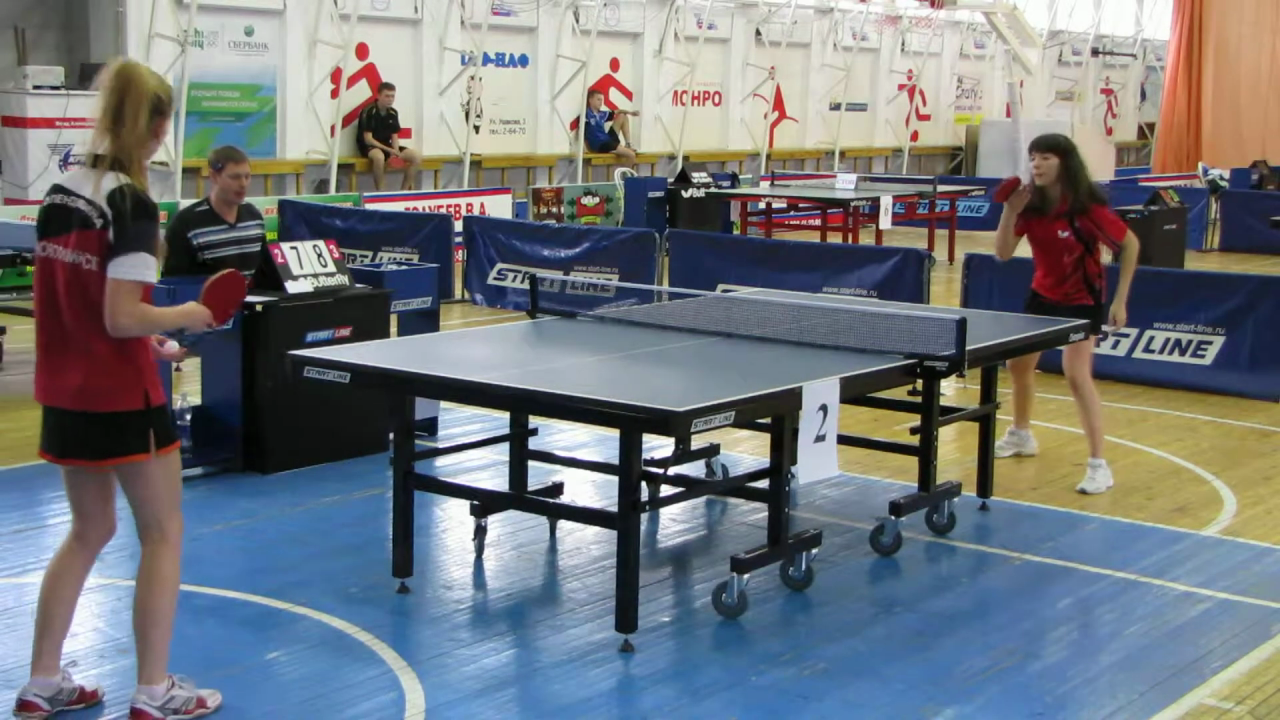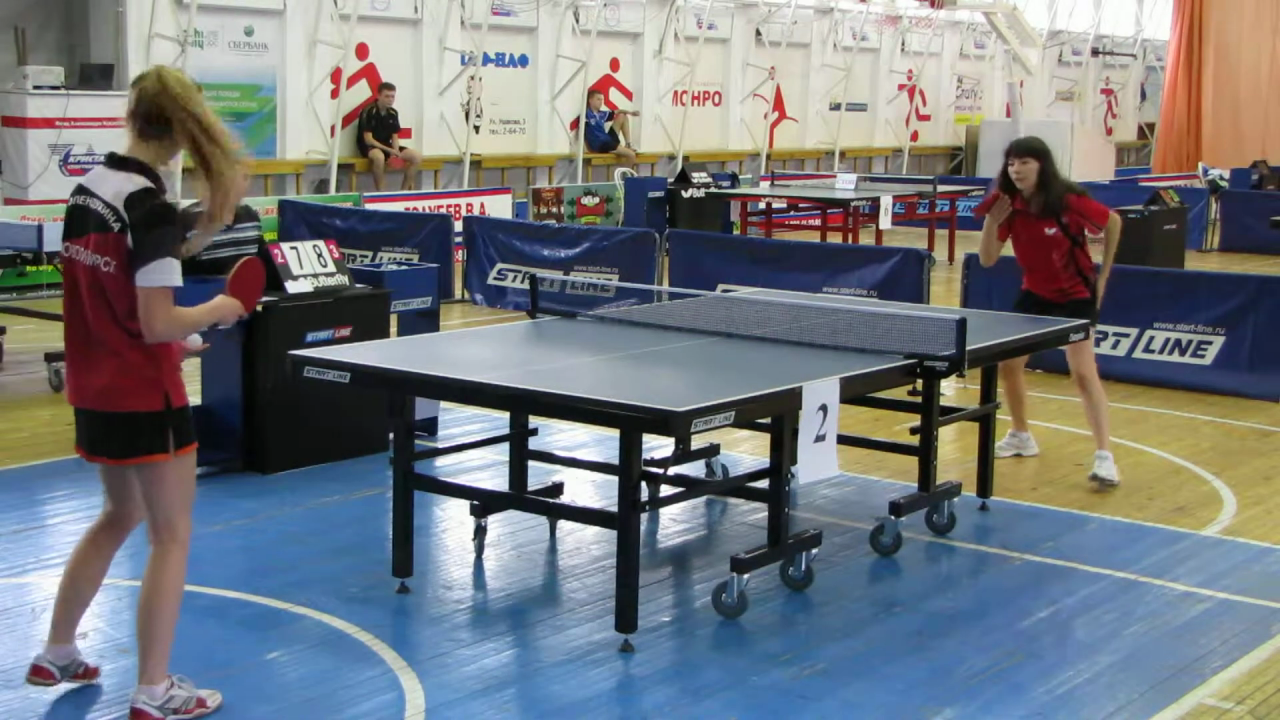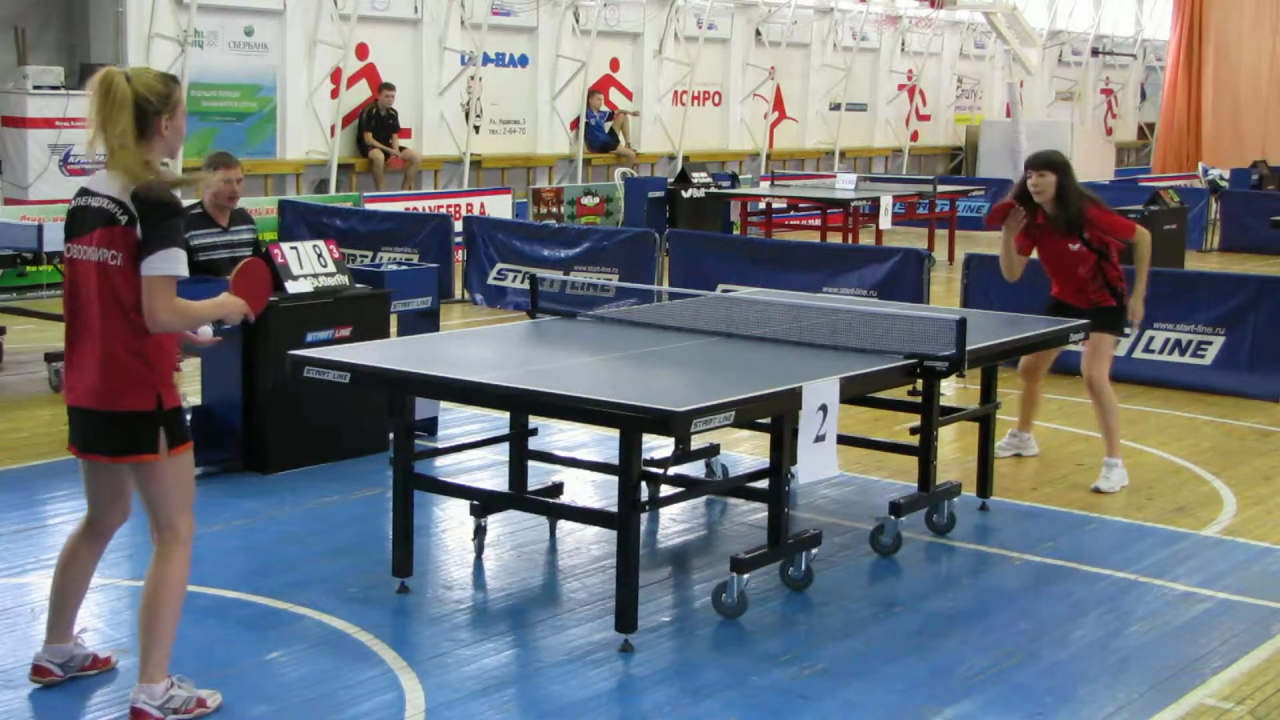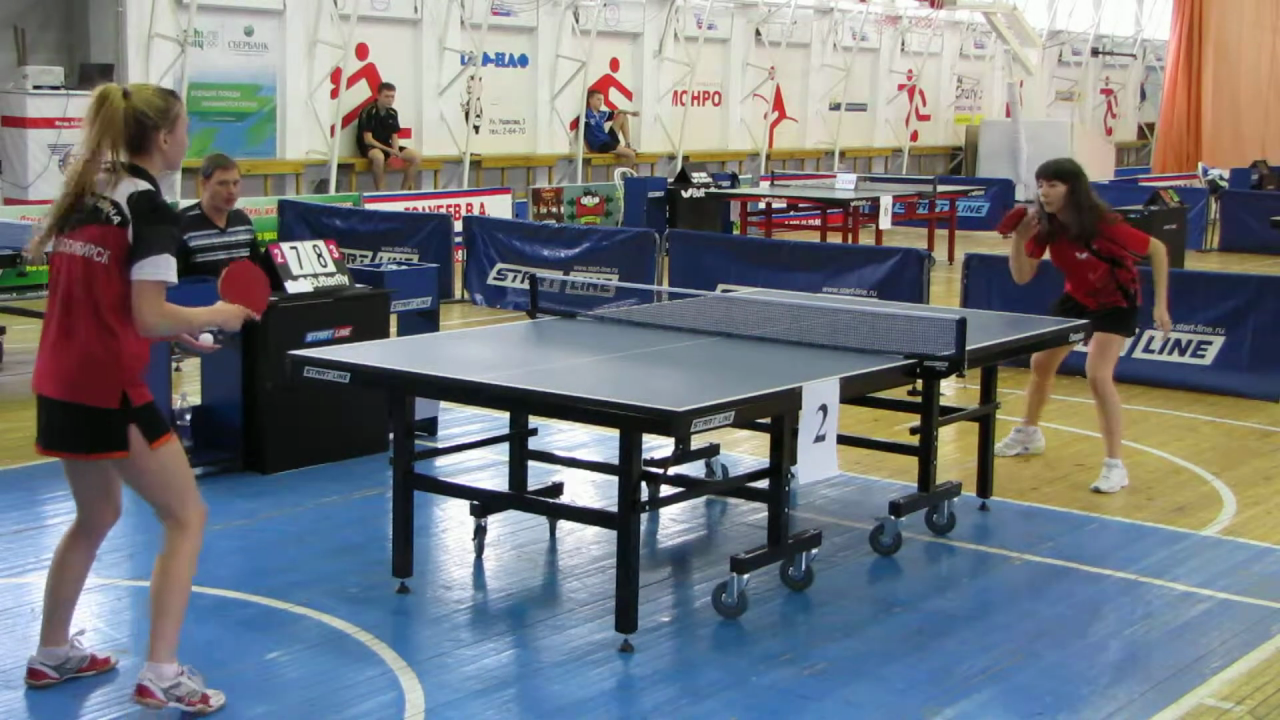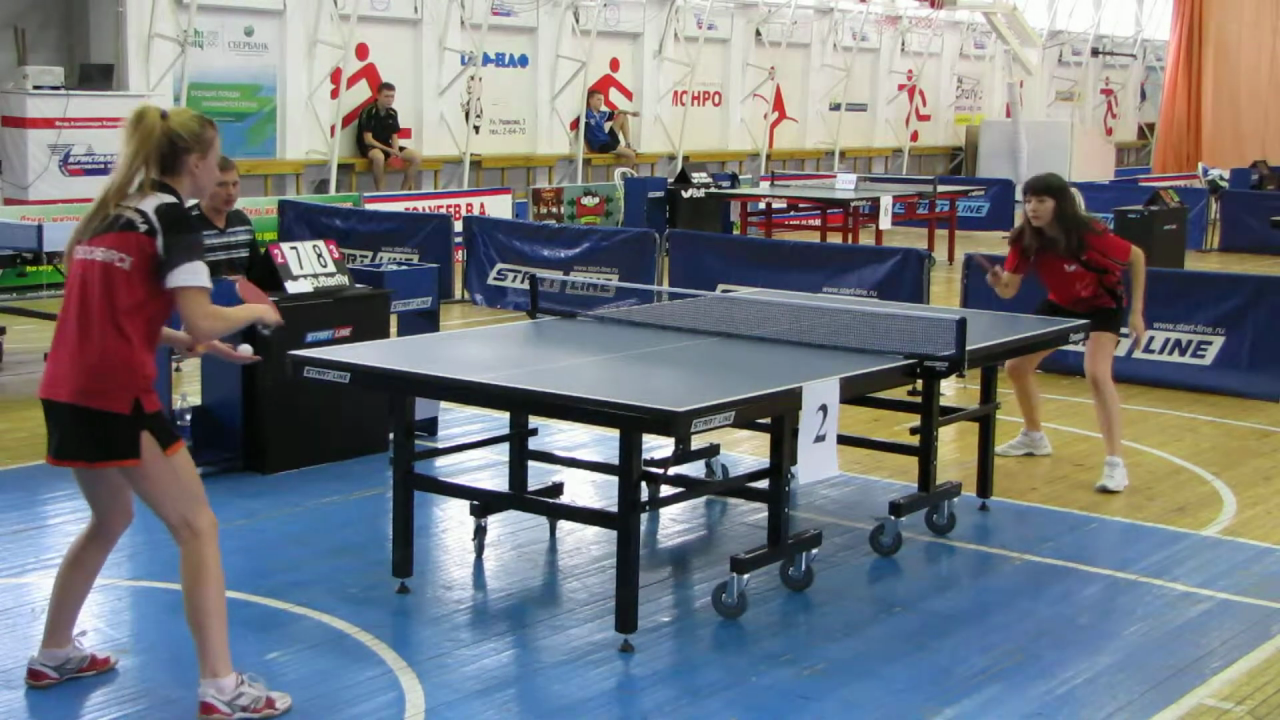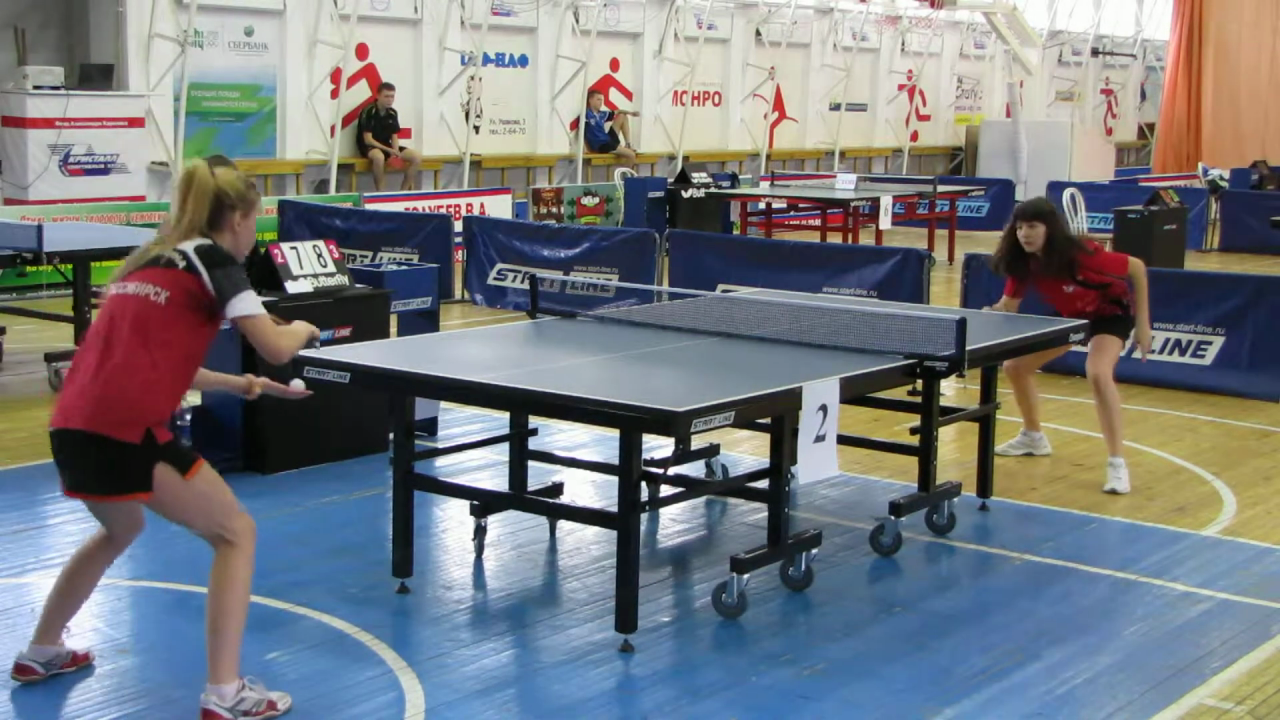
dt=0.3s
person 1, frame 1
left shoulder: (62, 189)
right shoulder: (131, 202)
left elbow: (69, 297)
right elbow: (122, 318)
right wrist: (183, 316)
left hip: (65, 393)
right hip: (122, 397)
left knee: (89, 531)
right knee: (163, 536)
person 1, frame 2
left shoulder: (86, 189)
right shoulder: (150, 208)
left elbow: (98, 293)
right elbow: (156, 324)
right wrist: (215, 310)
left hip: (92, 389)
right hip: (144, 396)
left knee: (120, 516)
right knee: (171, 536)
left ankle: (56, 651)
person 1, frame 3
left shoulder: (87, 194)
right shoulder: (156, 203)
right elbow: (159, 315)
left wrist: (181, 326)
right wrist: (220, 306)
left hip: (87, 389)
right hip: (138, 395)
left knee: (104, 518)
right knee: (174, 536)
left ankle: (56, 651)
person 1, frame 4
left shoulder: (84, 195)
right shoulder: (148, 207)
right elbow: (149, 318)
left wrist: (170, 327)
right wrist: (216, 313)
left hip: (58, 387)
right hip: (108, 391)
left knee: (97, 515)
right knee: (187, 518)
left ankle: (51, 653)
right ankle: (162, 673)
person 1, frame 5
left shoulder: (109, 211)
right shoulder: (171, 217)
right elbow: (203, 323)
left wrist: (184, 341)
right wrist: (253, 311)
left hip: (65, 392)
right hip: (117, 397)
left knee: (110, 519)
right knee: (196, 528)
left ankle: (53, 654)
person 1, frame 6
left shoulder: (150, 260)
right shoulder: (210, 259)
right elbow: (276, 348)
left wrist: (239, 384)
right wrist: (299, 329)
left hip: (72, 428)
right hip: (126, 433)
left knee: (118, 530)
right knee: (236, 534)
left ankle: (41, 651)
person 2, frame 1
left shoulder: (1087, 207)
right shoulder: (1031, 203)
left elbow: (1130, 245)
right elbow: (1003, 254)
left wrist: (1120, 299)
right wrist: (1010, 212)
left hip: (1081, 299)
right hip: (1043, 294)
left knee: (1077, 376)
right knee: (1018, 364)
left ankle: (1098, 465)
right ankle: (1021, 434)
person 2, frame 2
left shoulder: (1068, 201)
right shoulder: (1008, 206)
left elbow: (1114, 223)
right elbow: (987, 260)
left wrist: (1103, 276)
right wrist: (992, 221)
left hip: (1076, 295)
right hip: (1035, 294)
left knee: (1083, 372)
right knee: (1008, 365)
left ankle: (1104, 456)
right ankle: (1021, 436)
person 2, frame 3
left shoulder: (1089, 214)
right shoulder: (1031, 220)
left elbow: (1142, 237)
right elbow: (1011, 274)
left wrist: (1138, 294)
right wrist: (1009, 235)
left hip: (1104, 303)
right hip: (1064, 301)
left knee: (1094, 376)
right knee: (1029, 367)
left ankle: (1115, 464)
right ankle: (1022, 437)
person 2, frame 4
left shoulder: (1103, 225)
right shoulder: (1043, 224)
left elbow: (1158, 250)
right elbow: (1022, 276)
left wrist: (1160, 305)
right wrist: (1019, 240)
left hip: (1116, 303)
right hip: (1077, 298)
left knee: (1097, 375)
right knee: (1040, 363)
left ankle: (1115, 465)
right ankle: (1027, 433)
person 2, frame 5
left shoulder: (1090, 235)
right shoulder: (1025, 238)
left elbow: (1137, 257)
right elbow: (1009, 291)
left wrist: (1136, 312)
right wrist: (998, 281)
left hip: (1102, 306)
right hip: (1059, 305)
left knee: (1097, 374)
right knee: (1015, 367)
left ankle: (1115, 463)
right ankle: (1033, 436)
person 2, frame 6
left shoulder: (1083, 255)
right shoulder: (1022, 261)
left elbow: (1137, 267)
right elbow: (1007, 307)
left wrist: (1142, 323)
left hip: (1111, 313)
right hip: (1069, 316)
left knee: (1098, 374)
right knee: (1014, 366)
left ankle: (1117, 464)
right ankle: (1033, 436)
